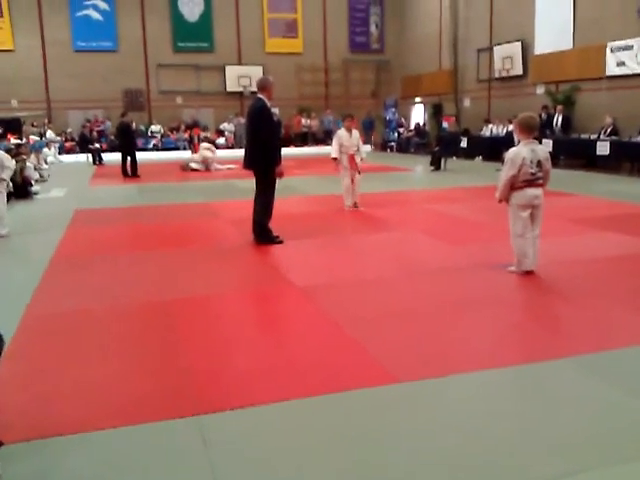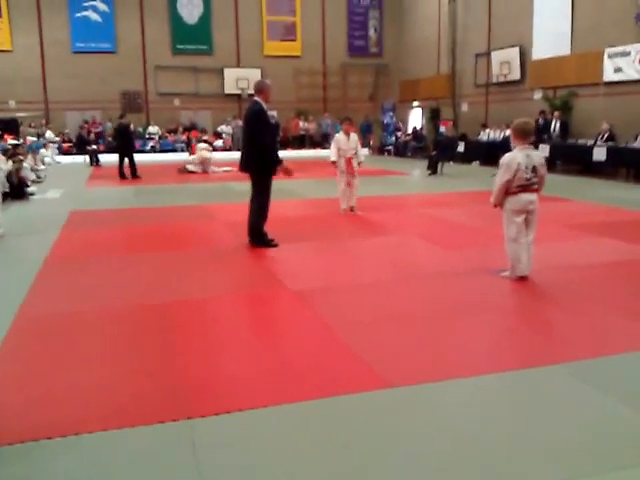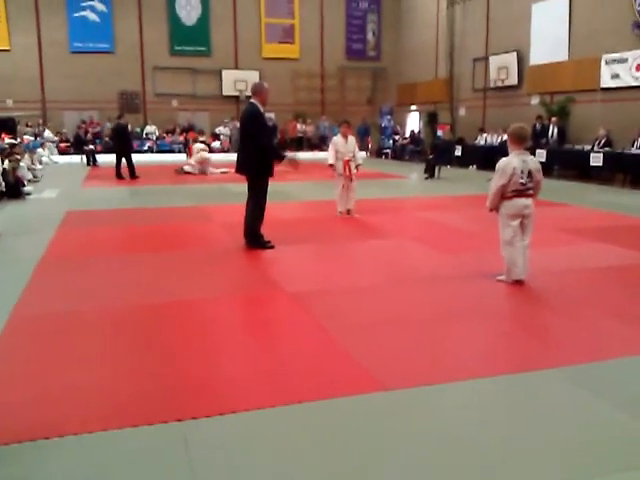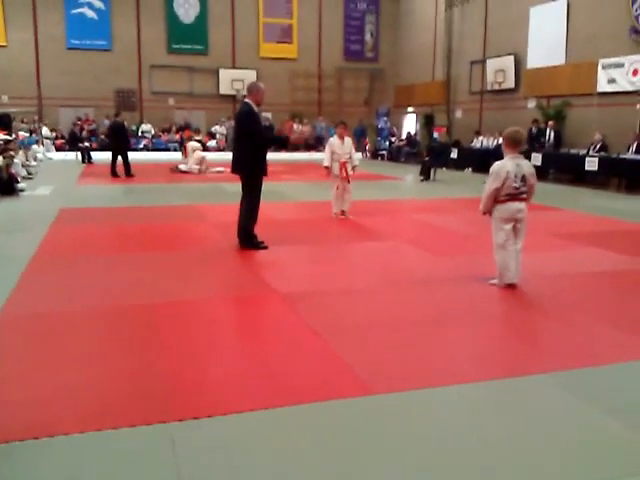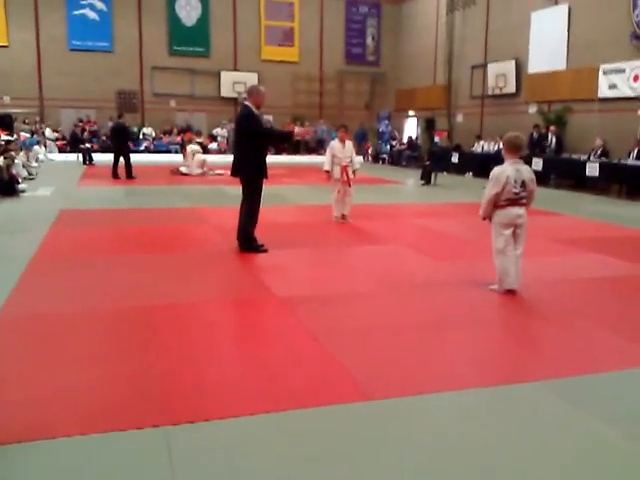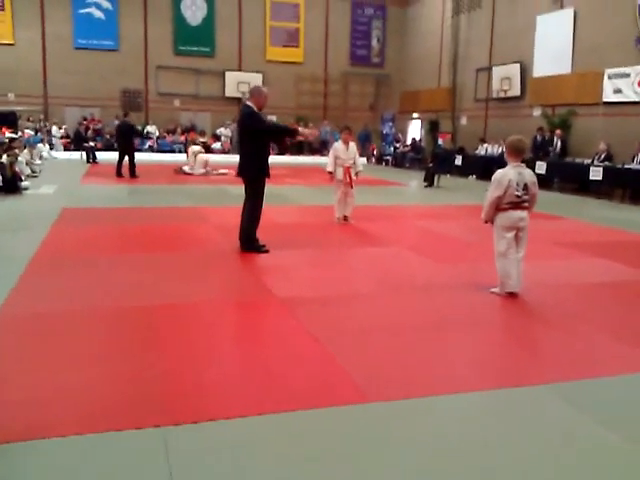
dt=0.1s
person 1, frame 1
left shoulder: (256, 105)
right shoulder: (263, 108)
right elbow: (268, 138)
right wrist: (277, 163)
left hip: (258, 158)
right hip: (265, 161)
left knee: (262, 195)
right knee: (265, 196)
left ankle: (260, 231)
right ankle: (262, 233)
person 1, frame 2
left shoulder: (254, 108)
right shoulder: (259, 111)
right elbow: (265, 141)
right wrist: (279, 163)
left hip: (255, 161)
right hip: (261, 163)
left knee: (258, 197)
right knee: (261, 198)
left ankle: (255, 234)
right ankle: (258, 236)
person 1, frame 3
left shoulder: (250, 110)
right shoulder: (254, 113)
right elbow: (264, 141)
left wrist: (279, 155)
right wrist: (284, 158)
left hip: (253, 163)
right hip: (257, 165)
left knee: (255, 199)
right knee: (257, 200)
left ankle: (251, 236)
right ankle: (253, 238)
person 1, frame 4
left shoulder: (246, 111)
right shoulder: (248, 112)
left elbow: (259, 134)
right elbow: (263, 135)
left wrist: (282, 140)
right wrist: (287, 141)
left hip: (248, 162)
right hip: (250, 163)
left knee: (249, 199)
right knee: (251, 200)
left ankle: (245, 236)
right ankle: (248, 239)
person 1, frame 5
left shoulder: (247, 113)
right shoulder: (248, 115)
left elbow: (262, 134)
right elbow: (266, 132)
left wrist: (289, 134)
right wrist: (292, 134)
left hip: (249, 165)
right hip: (251, 166)
left knee: (249, 202)
right knee: (251, 203)
left ankle: (245, 239)
right ankle: (246, 242)
person 1, frame 6
left shoulder: (249, 113)
right shoulder: (251, 114)
left elbow: (267, 131)
right elbow: (270, 128)
left wrist: (292, 133)
right wrist: (297, 131)
left hip: (252, 164)
right hip: (254, 166)
left knee: (252, 202)
right knee: (254, 203)
left ankle: (246, 239)
right ankle: (249, 242)
person 2, frame 1
left shoulder: (515, 152)
right shoulder: (543, 151)
left elbow: (507, 177)
right elbow: (546, 174)
left wrist: (501, 195)
left hip: (519, 196)
right hip: (537, 194)
left knee: (520, 232)
right knee: (534, 231)
left ankle: (523, 265)
right ankle: (530, 264)
person 2, frame 2
left shoulder: (510, 158)
right shoulder: (538, 156)
left elbow: (501, 182)
right elbow: (541, 180)
left wrist: (496, 200)
left hip: (514, 201)
right hip: (531, 200)
left knee: (515, 236)
right knee: (528, 235)
left ankle: (517, 270)
right ankle: (524, 269)
person 2, frame 3
left shoulder: (505, 162)
right shoulder: (534, 162)
left elbow: (497, 187)
right elbow: (537, 185)
left wrist: (491, 204)
left hip: (509, 205)
right hip: (527, 204)
left knee: (510, 240)
right knee: (523, 240)
left ankle: (513, 274)
right ankle: (520, 273)
person 2, frame 4
left shoulder: (500, 166)
right shoulder: (528, 166)
left elbow: (490, 190)
right elbow: (531, 189)
left wrist: (484, 207)
left hip: (502, 209)
right hip: (520, 209)
left knee: (503, 244)
right knee: (516, 244)
left ankle: (506, 278)
right ankle: (513, 277)
person 2, frame 5
left shoulder: (500, 171)
right shoulder: (528, 171)
left elbow: (490, 195)
right elbow: (531, 195)
left wrist: (484, 212)
left hip: (502, 214)
right hip: (520, 214)
left knee: (503, 250)
right knee: (516, 249)
left ankle: (505, 284)
right ankle: (513, 283)
person 2, frame 6
left shoulder: (502, 174)
right shoulder: (530, 175)
left elbow: (492, 199)
right elbow: (533, 198)
left wrist: (486, 216)
left hip: (504, 217)
right hip: (522, 217)
left knee: (504, 253)
right knee: (518, 253)
left ankle: (507, 287)
right ankle: (514, 286)
